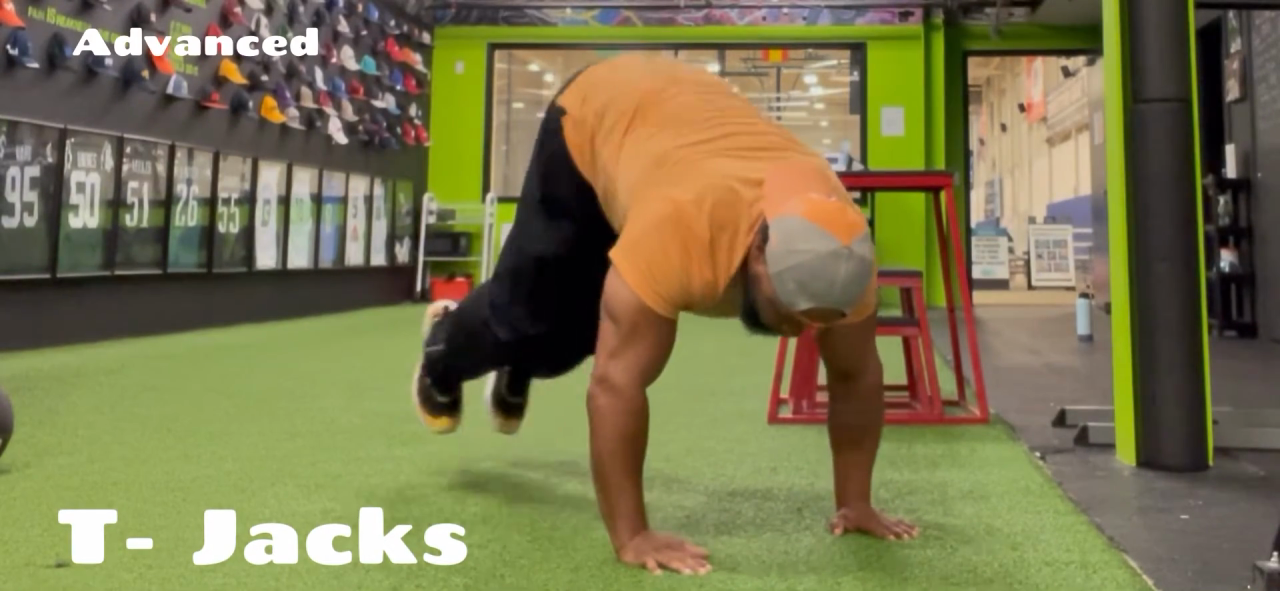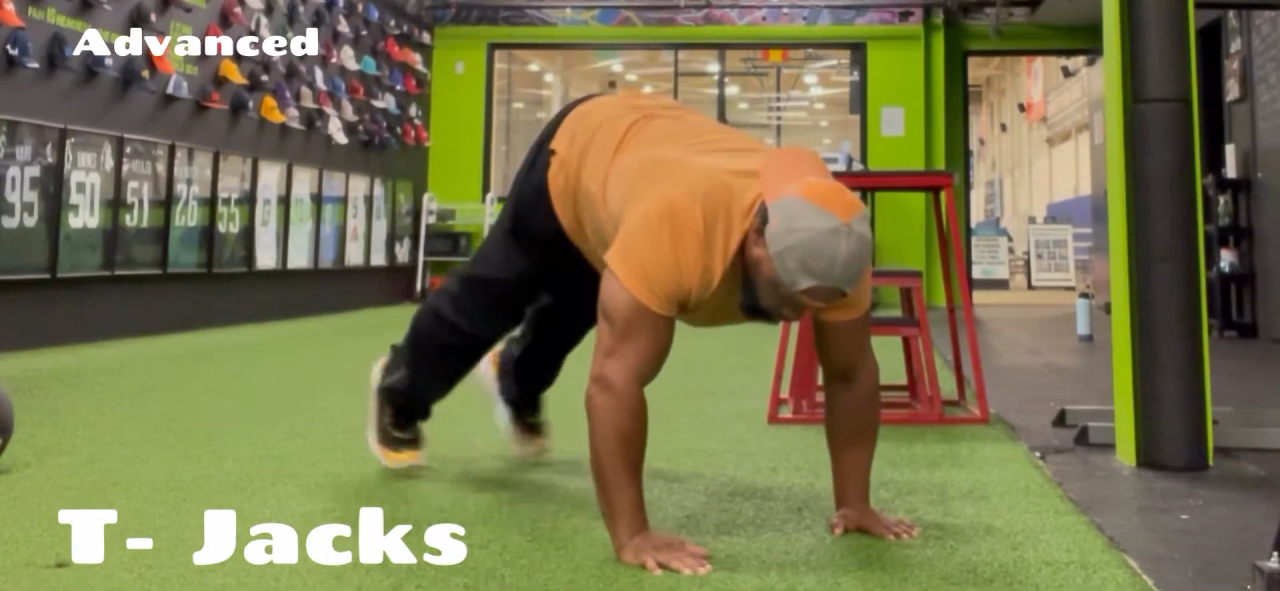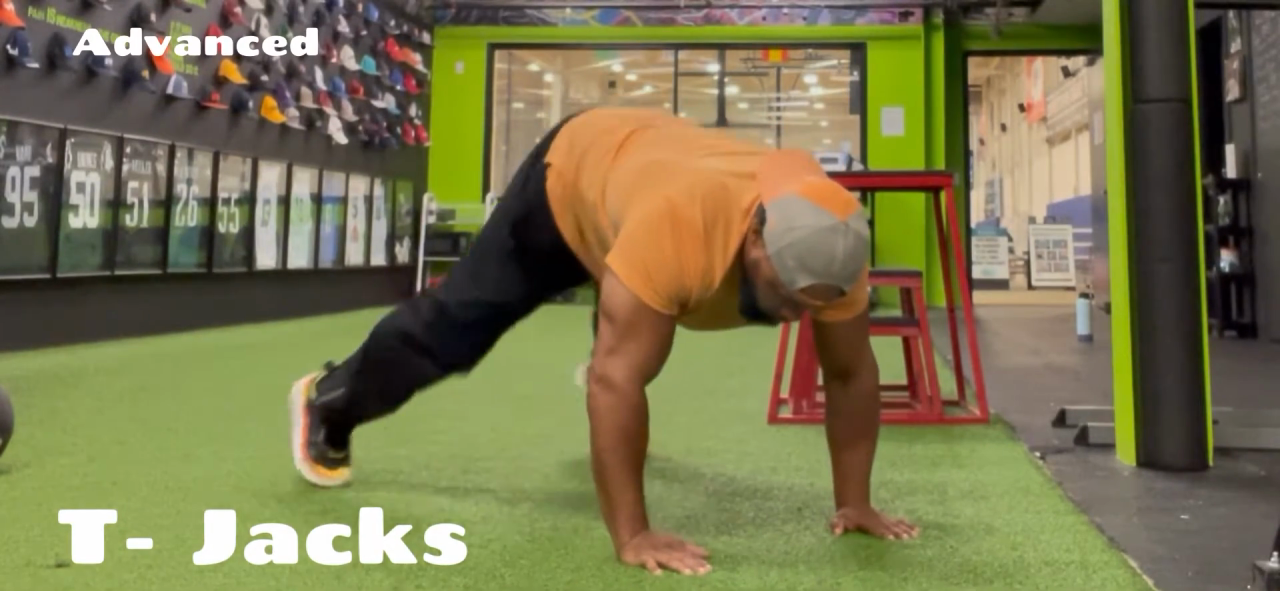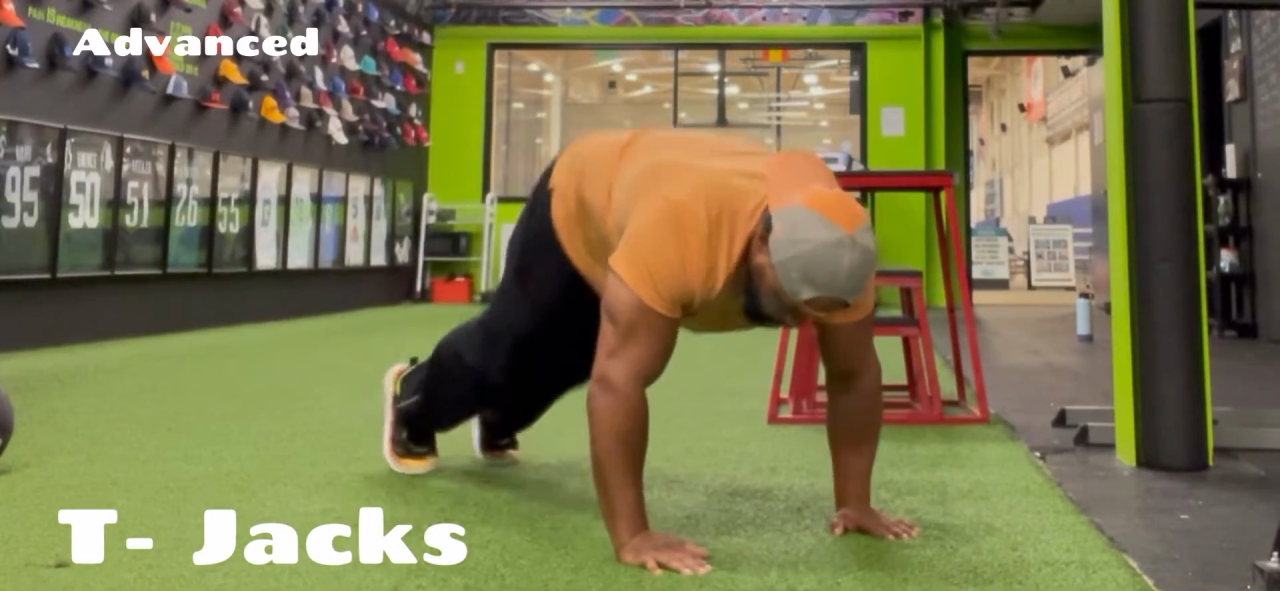
dt=0.5s
person 1, frame 1
left shoulder: (832, 244)
right shoulder: (678, 228)
left elbow: (856, 374)
right elbow: (616, 382)
left wrist: (855, 499)
right wrist: (632, 537)
left knee: (581, 317)
right knee: (528, 304)
left ankle: (514, 372)
right ankle: (446, 359)
person 1, frame 2
left shoulder: (828, 243)
right shoulder: (674, 228)
left elbow: (851, 373)
right elbow: (614, 380)
left wrist: (855, 503)
right wrist: (632, 537)
right hip: (582, 156)
left knee: (579, 306)
right knee: (490, 300)
left ankle: (516, 375)
right ankle: (401, 388)
person 1, frame 3
left shoulder: (824, 245)
right shoulder: (675, 231)
left elbow: (852, 372)
right elbow: (617, 378)
left wrist: (854, 503)
right wrist: (631, 538)
right hip: (571, 171)
left knee: (637, 328)
right knee: (460, 323)
right ankle: (330, 401)
person 1, frame 4
left shoulder: (830, 251)
right shoulder: (678, 232)
left elbow: (854, 375)
right elbow: (616, 381)
left wrist: (855, 503)
right wrist: (630, 536)
right hip: (581, 209)
left knee: (563, 369)
right knee: (504, 355)
left ankle: (497, 423)
right ankle: (412, 397)
